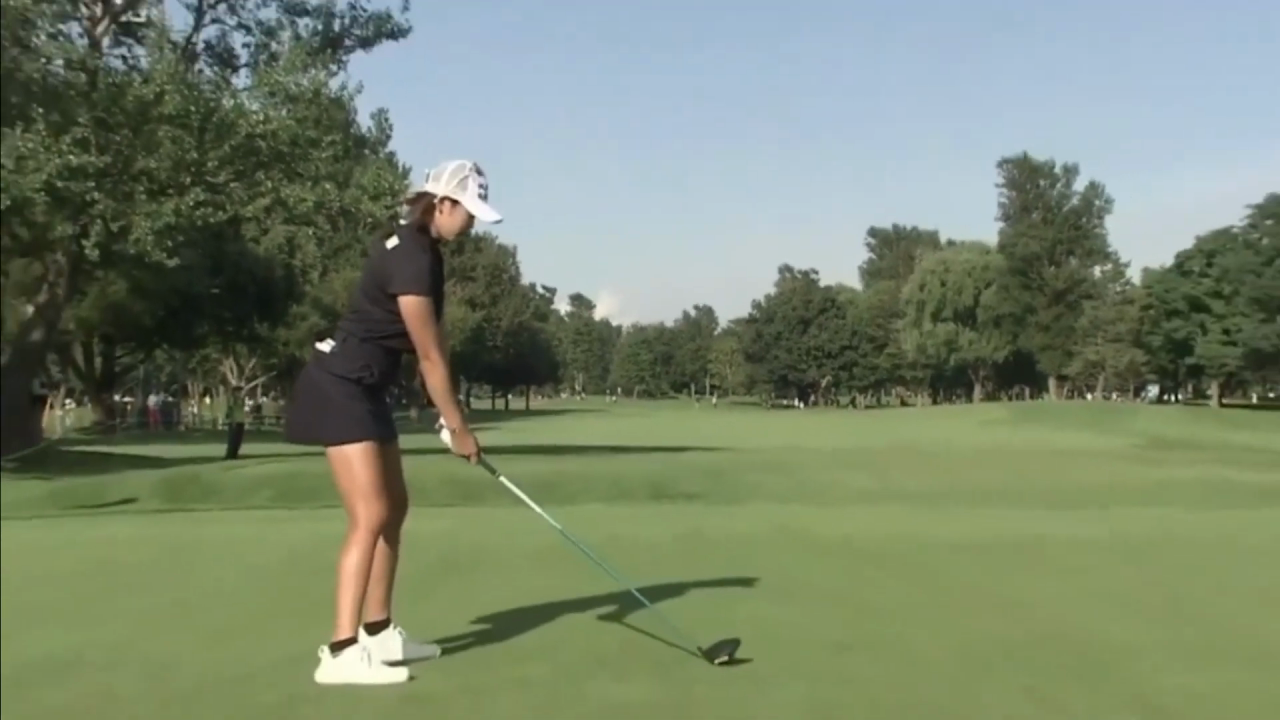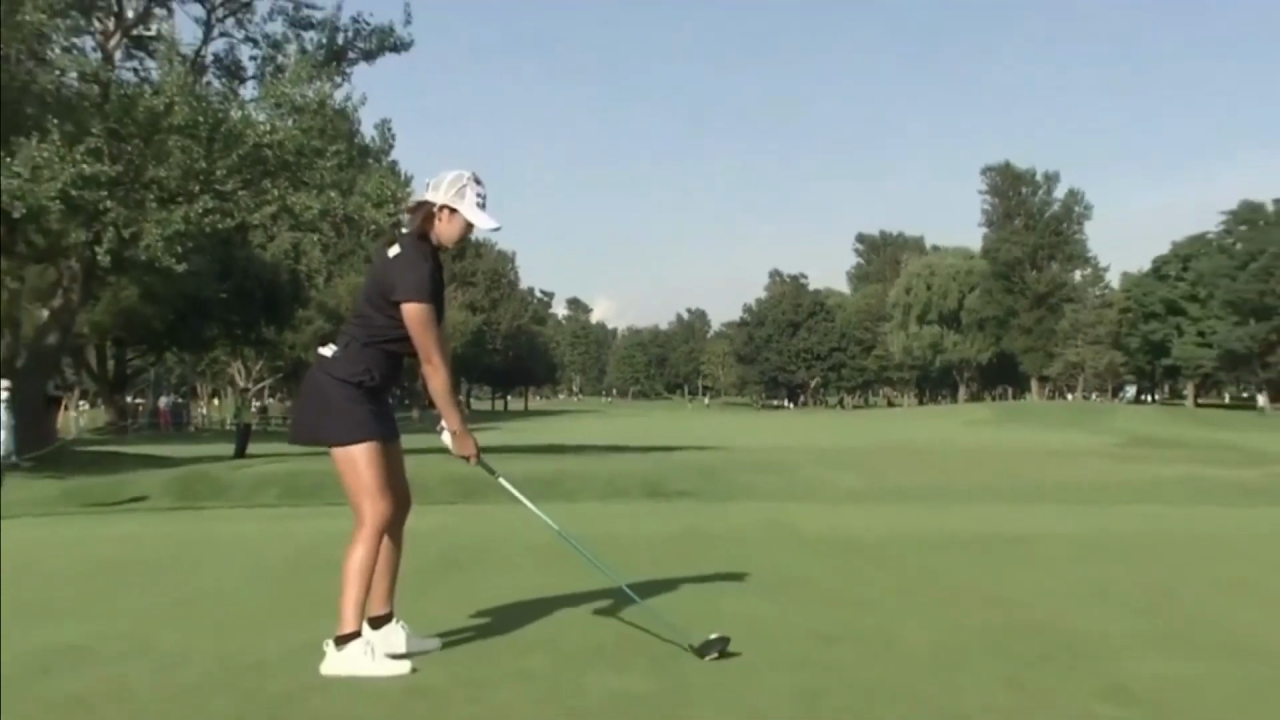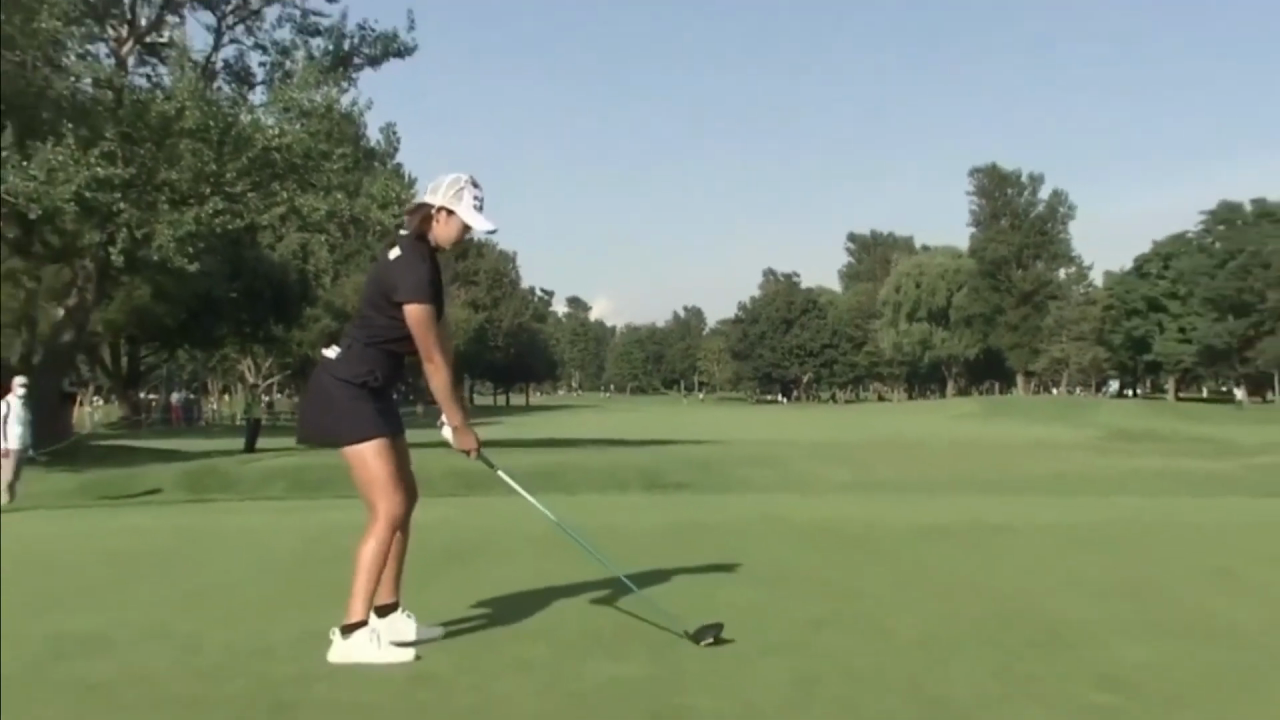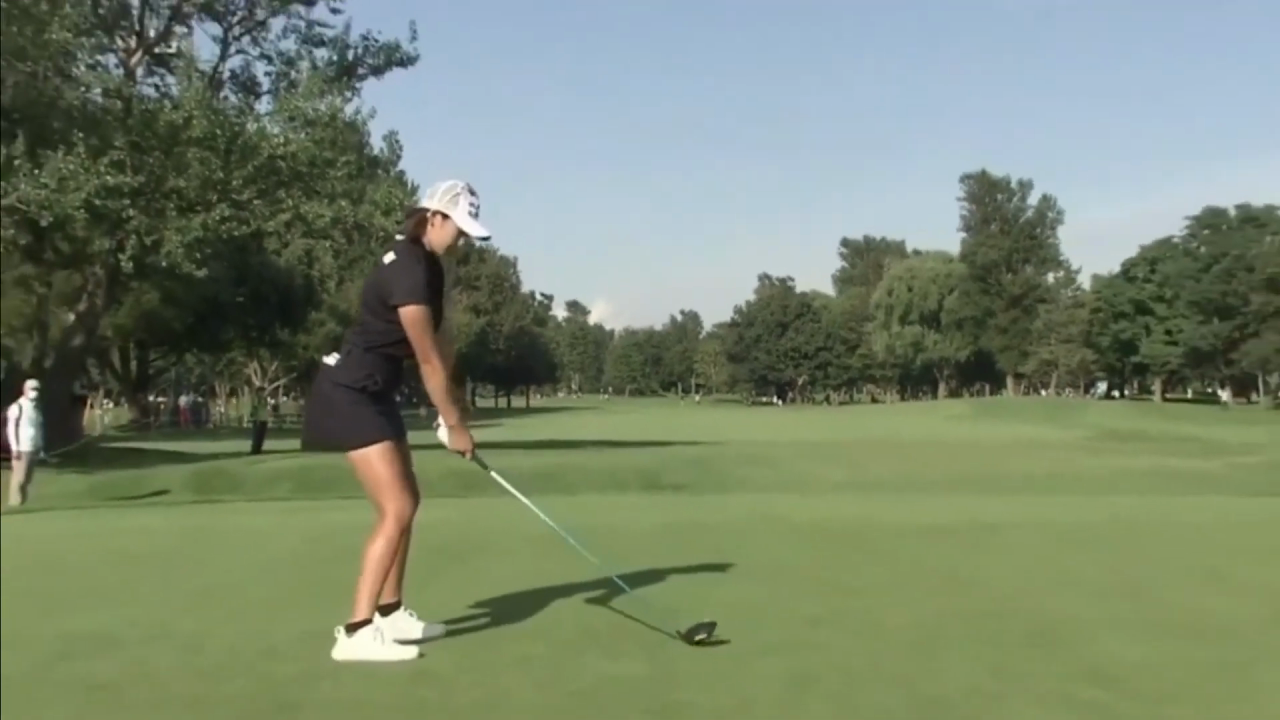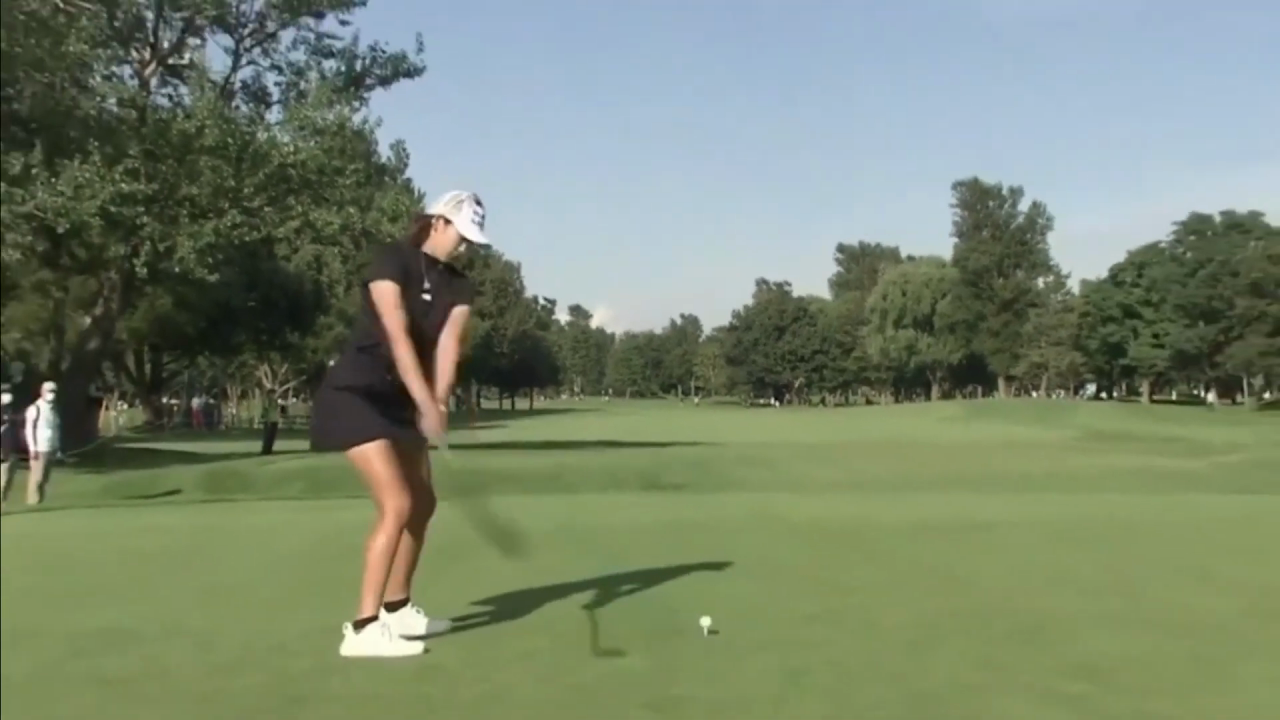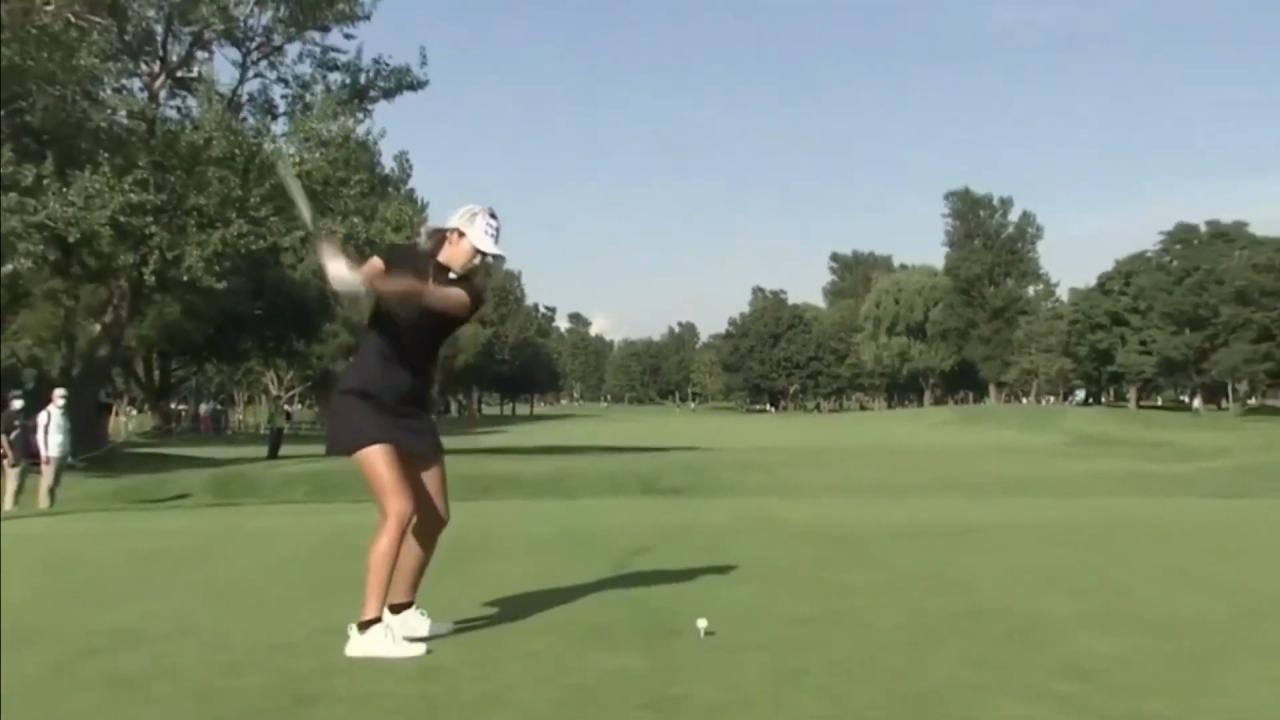
dt=0.2s
person 1, frame 1
left shoulder: (420, 248)
right shoulder: (411, 257)
left elbow: (432, 346)
right elbow: (430, 355)
left wrist: (451, 417)
right wrist: (457, 426)
left hip: (363, 388)
right hip: (340, 387)
left knee: (393, 507)
right knee: (370, 516)
left ankle: (377, 633)
right ankle: (341, 652)
person 1, frame 2
left shoulder: (421, 256)
right shoulder: (412, 265)
left elbow: (436, 350)
right elbow: (431, 360)
left wrist: (452, 418)
right wrist: (458, 429)
left hip: (366, 391)
right hip: (342, 390)
left knee: (397, 505)
right knee: (375, 514)
left ankle: (381, 627)
right ankle: (346, 645)
person 1, frame 3
left shoulder: (421, 258)
right shoulder: (411, 268)
left elbow: (441, 344)
right elbow: (433, 359)
left wrist: (454, 413)
right wrist: (459, 424)
left hip: (370, 390)
right hip: (347, 391)
left knee: (404, 499)
right knee: (389, 507)
left ankle: (387, 615)
right ankle: (352, 633)
person 1, frame 4
left shoulder: (429, 266)
right shoulder: (406, 270)
left elbow: (441, 346)
right elbow: (428, 360)
left wrist: (450, 413)
right wrist: (455, 423)
left hip: (373, 395)
right hip: (348, 395)
left knee: (406, 502)
right knee: (396, 510)
left ankle: (389, 613)
person 1, frame 5
left shoulder: (458, 285)
right shoulder: (391, 258)
left elbow: (448, 349)
right elbow: (397, 338)
left wrist: (437, 404)
right wrist: (427, 404)
left hip: (394, 399)
right hip: (353, 394)
left knee: (422, 503)
right knee: (397, 506)
left ankle: (396, 609)
person 1, frame 6
left shoulder: (467, 293)
right shoulder: (402, 257)
left elbow: (422, 293)
right elbow: (359, 279)
left wrist: (371, 282)
right wrist: (346, 271)
left hip: (410, 407)
right hip: (362, 399)
left knee: (434, 514)
right knee: (399, 510)
left ankle: (401, 611)
